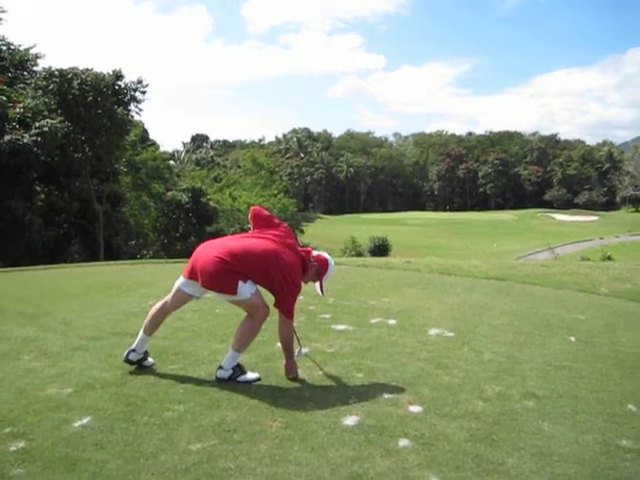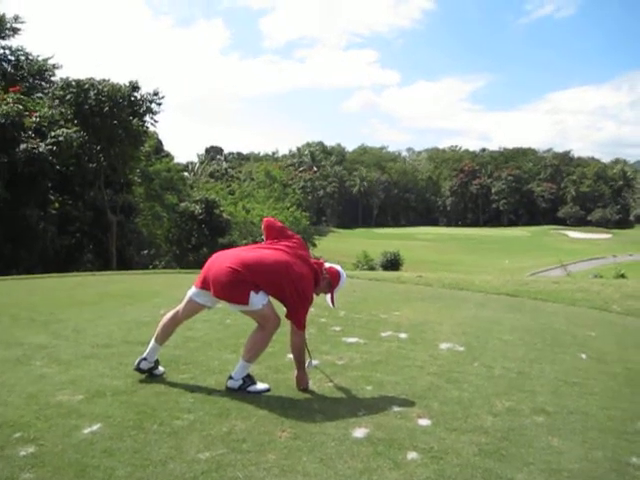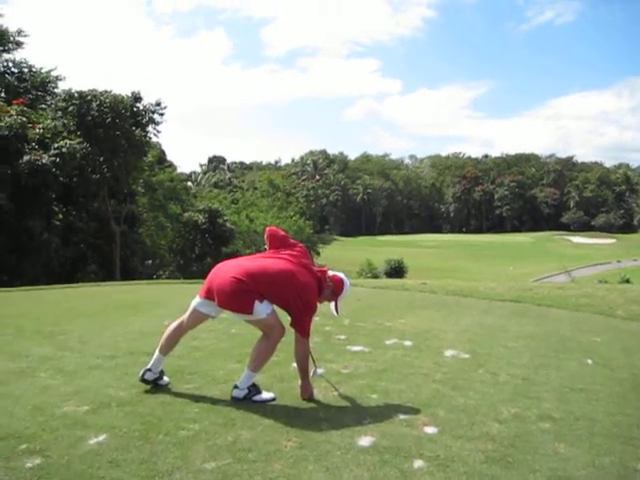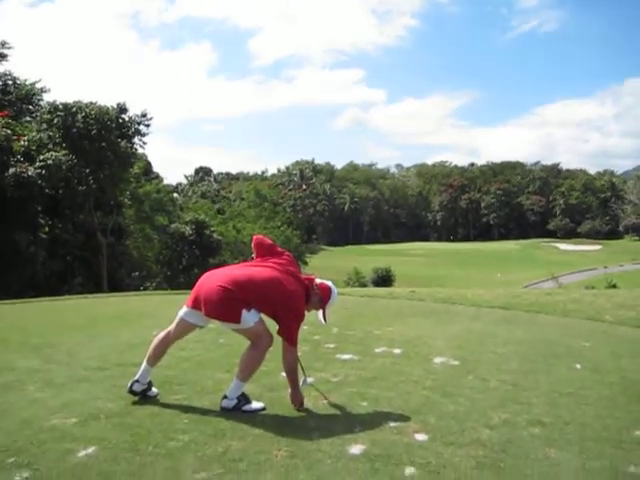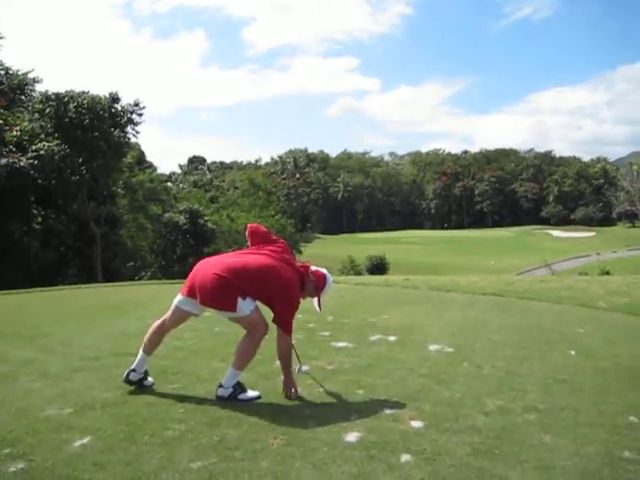
dt=1s
person 1, frame 1
left shoulder: (284, 233)
right shoulder: (292, 275)
left elbow: (254, 211)
right elbow: (286, 320)
right wrist: (289, 360)
left hip: (205, 250)
right hip: (221, 267)
left knee: (169, 303)
right knee: (259, 311)
left ankle: (136, 351)
right ankle: (228, 369)
person 1, frame 2
left shoulder: (297, 244)
right shoulder: (304, 286)
left elbow: (267, 222)
right elbow: (297, 331)
right wrist: (301, 371)
left hip: (217, 261)
right hip: (233, 277)
left knee: (181, 313)
right knee: (270, 322)
left ankle: (147, 360)
right ankle: (238, 379)
person 1, frame 3
left shoulder: (300, 253)
right shoulder: (308, 294)
left elbow: (270, 232)
right elbow: (302, 340)
right wrist: (305, 381)
left hip: (220, 271)
right hip: (237, 286)
left knee: (185, 323)
right knee: (275, 331)
left ankle: (152, 371)
right ankle: (243, 388)
person 1, frame 4
left shoulder: (287, 261)
right shoulder: (295, 302)
left elbow: (257, 240)
right elbow: (289, 349)
right wrist: (295, 390)
left hip: (208, 281)
right hip: (224, 295)
left knee: (173, 333)
right knee: (263, 340)
left ankle: (140, 382)
right ankle: (232, 398)
person 1, frame 5
left shoulder: (282, 249)
right shoulder: (290, 288)
left elbow: (251, 229)
right elbow: (284, 336)
right wrist: (287, 377)
left hip: (203, 268)
right hip: (220, 283)
left knee: (168, 321)
right knee: (258, 328)
left ankle: (136, 371)
right ankle: (228, 387)
